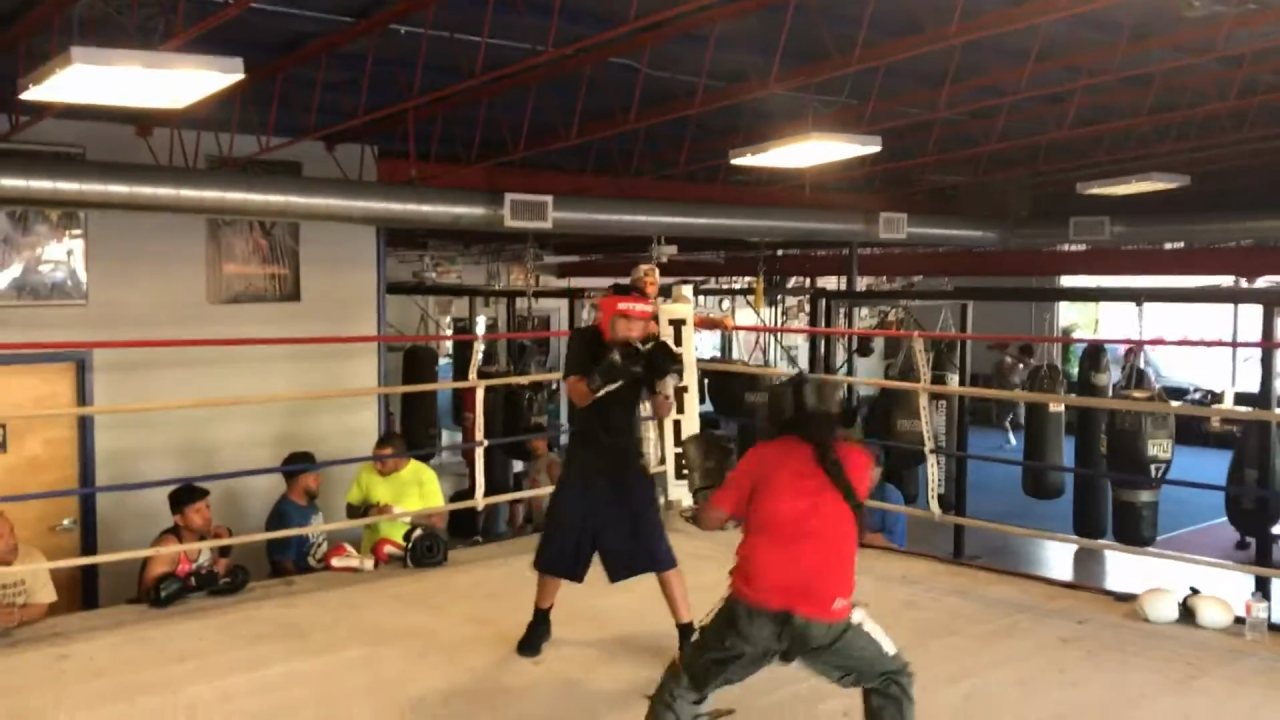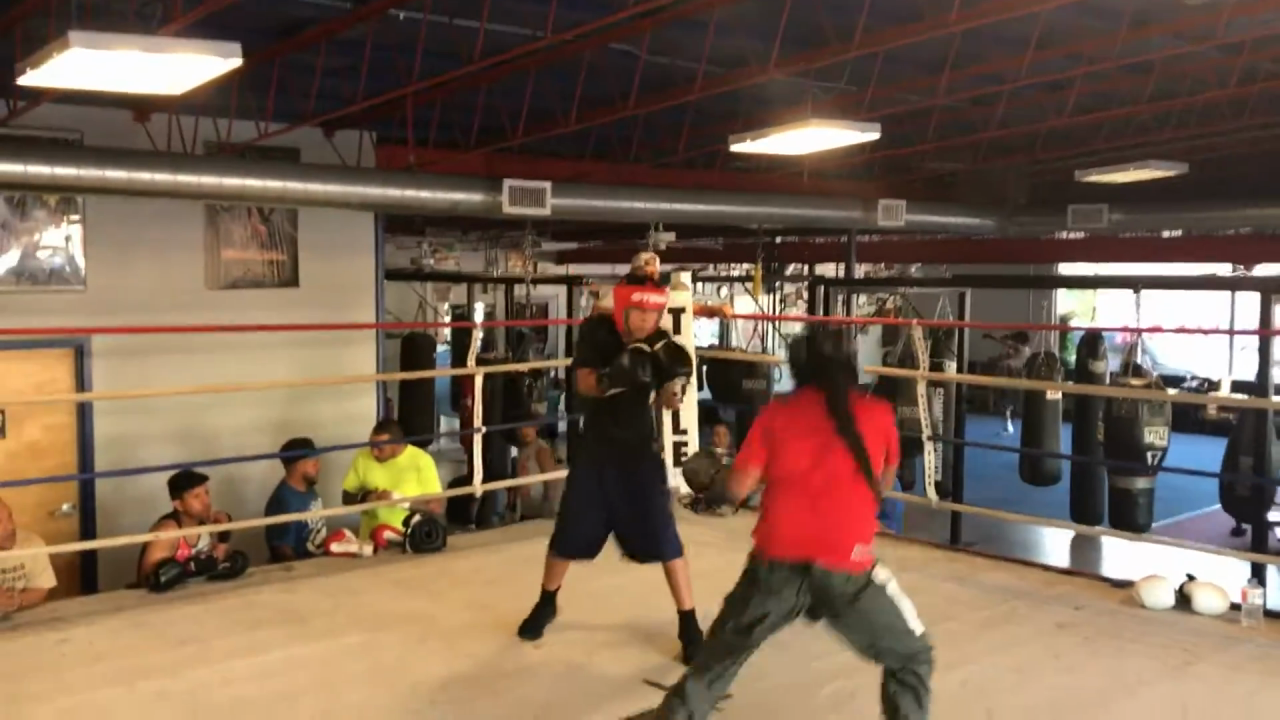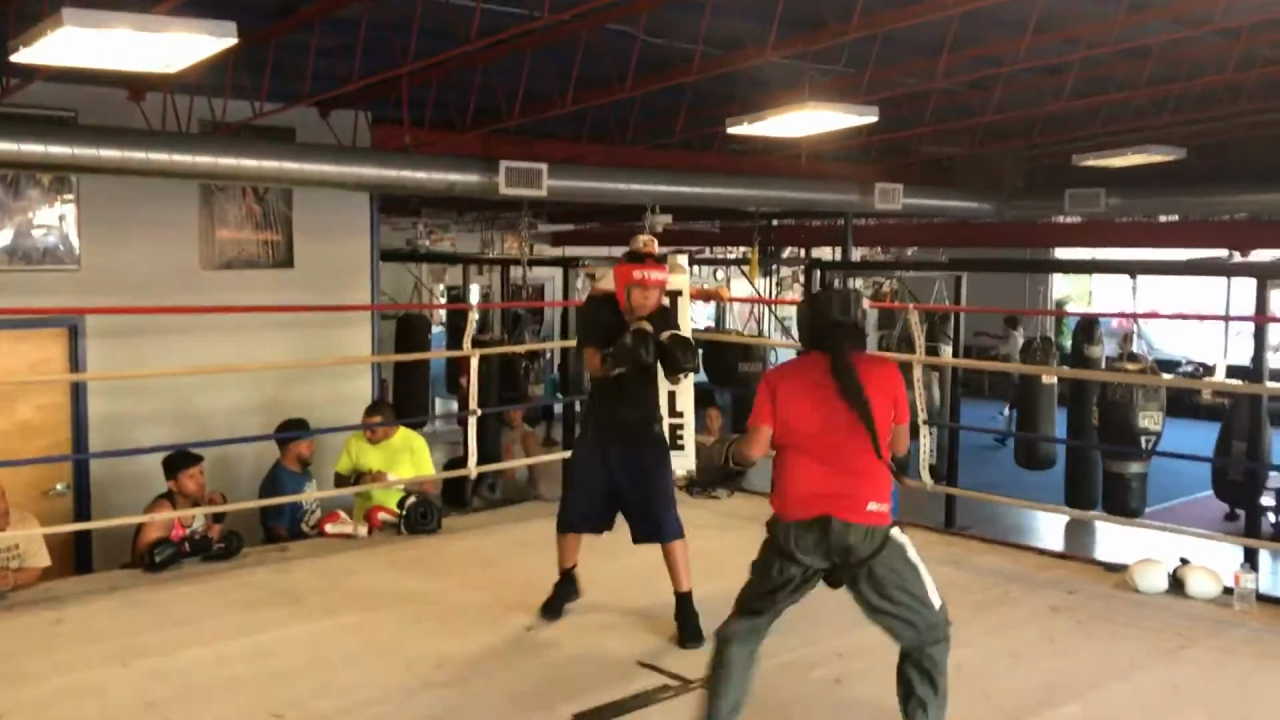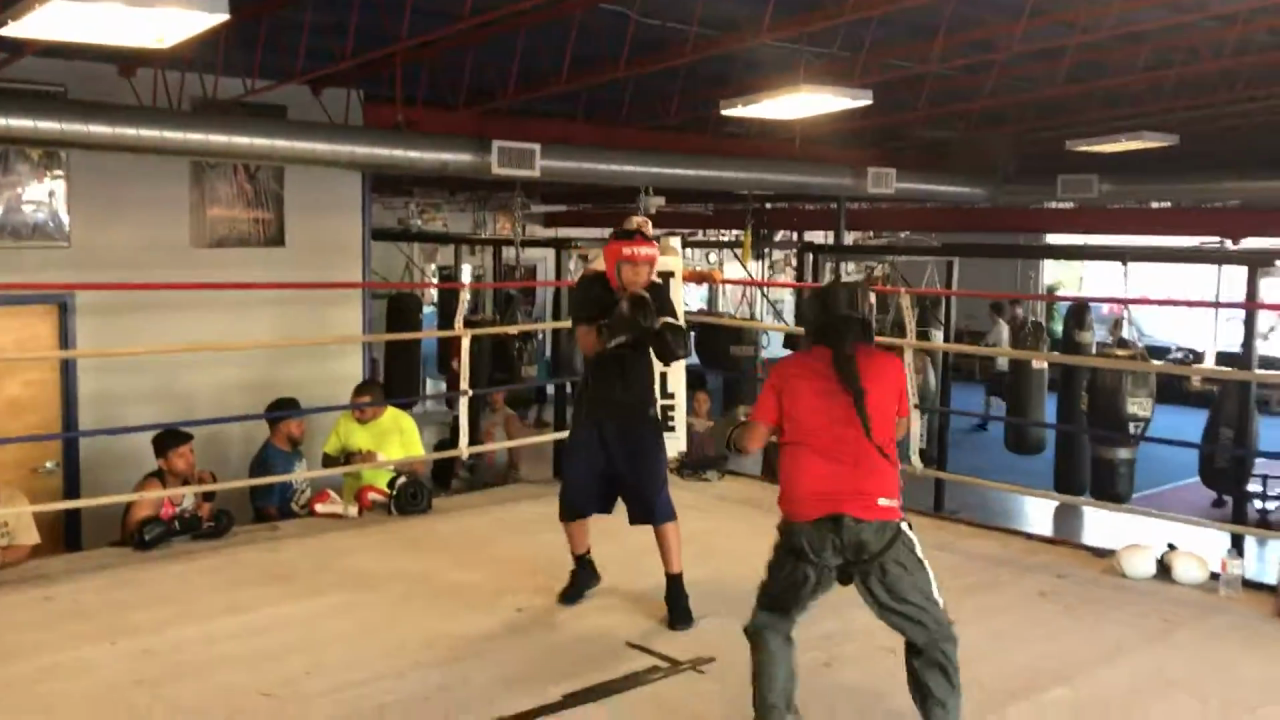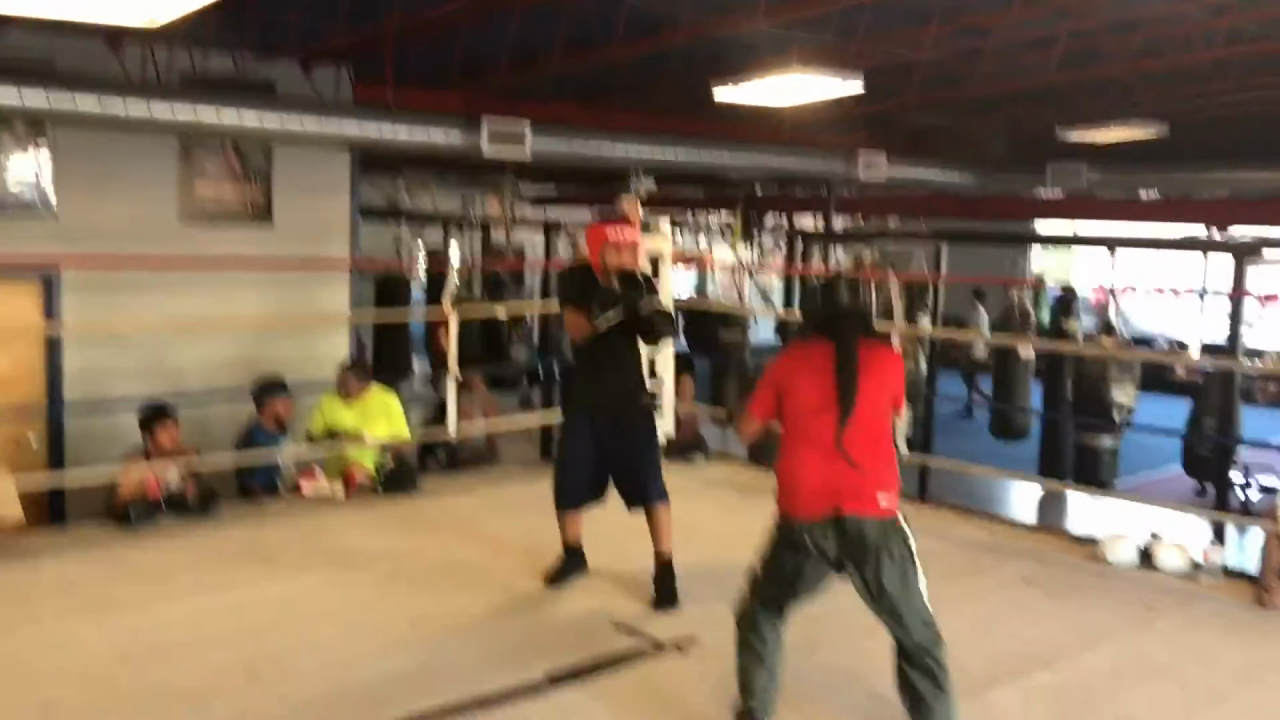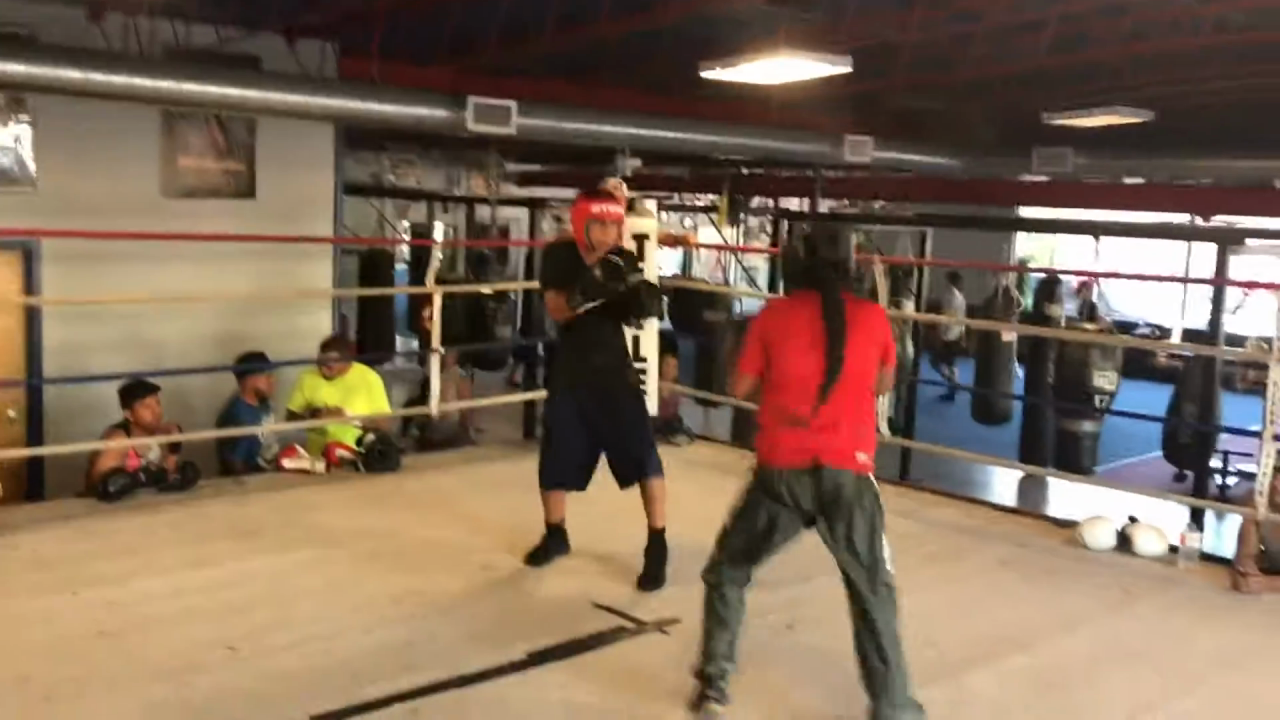
dt=0.1s
person 1, frame 1
left shoulder: (762, 455)
right shoulder: (855, 463)
left elbow: (710, 519)
left wrist: (708, 493)
left hip: (755, 609)
right hip: (825, 616)
left knee: (685, 684)
right knee: (892, 678)
person 1, frame 2
left shoulder: (776, 412)
right shoulder: (878, 413)
left elbow: (739, 487)
left hip: (777, 562)
right hip: (847, 568)
left knee: (718, 656)
right knee: (911, 656)
person 1, frame 3
left shoulder: (781, 377)
right shoulder: (886, 372)
left elbow: (753, 451)
right elbow: (899, 447)
left wrist: (730, 449)
left hip: (798, 526)
right hip: (865, 525)
left knee: (744, 626)
right knee: (928, 633)
person 1, frame 4
left shoulder: (785, 371)
right shoulder: (888, 364)
left elbow: (751, 442)
left wrist: (736, 435)
left hip: (806, 523)
right hip: (875, 522)
left knee: (771, 622)
right knee: (932, 636)
person 1, frame 5
left shoulder: (787, 361)
right shoulder: (887, 360)
left elbow: (747, 431)
left hip: (806, 518)
right hip: (873, 516)
left knee: (759, 614)
right knee: (917, 636)
person 1, frame 6
left shoulder: (774, 314)
right shoulder: (872, 317)
left elbow: (741, 387)
left hip: (783, 471)
right hip: (847, 472)
left knee: (727, 570)
right knee: (872, 589)
person 2, frame 1
left shoulder: (641, 351)
right shoulder: (584, 341)
left elbow: (662, 411)
right elbow: (577, 396)
left wrist: (664, 377)
right wrist: (607, 373)
left hip: (627, 465)
right hip: (583, 464)
left knee: (656, 550)
right knee: (556, 550)
left ankle: (688, 636)
right ankle: (540, 622)
person 2, frame 2
left shoulder: (659, 341)
right shoulder: (595, 330)
left elbow: (673, 400)
right elbow: (584, 386)
left wrist: (675, 375)
right wrist: (616, 375)
left hip: (640, 451)
right hip: (595, 449)
left knee: (664, 540)
right knee: (569, 535)
left ankle: (689, 624)
right ankle: (545, 603)
person 2, frame 3
left shoulder: (663, 319)
right shoulder: (597, 309)
left elbow: (674, 377)
right elbow: (592, 365)
left wrist: (680, 358)
right wrist: (621, 354)
left hip: (643, 430)
right hip: (599, 426)
left knee: (665, 522)
right knee: (573, 511)
left ankle: (685, 608)
right ankle: (566, 582)
person 2, frame 4
left shoulder: (656, 297)
right shoulder: (589, 289)
left elbow: (667, 353)
right elbow: (587, 344)
left wrist: (673, 344)
right wrist: (617, 325)
left hip: (638, 410)
right hip: (594, 408)
left knee: (656, 502)
right knee: (575, 496)
left ankle: (676, 590)
right ankle: (584, 567)
person 2, frame 5
left shoulder: (640, 283)
right shoulder: (574, 279)
left elbow: (651, 335)
right elbow: (575, 330)
left wrist: (658, 327)
right wrist: (609, 305)
left hip: (629, 397)
right hip: (585, 398)
left knee: (650, 484)
right knee: (569, 485)
left ankle: (664, 572)
right ankle: (573, 554)
person 2, frame 6
left shoulder: (623, 259)
right shoulder: (558, 255)
left elbow: (630, 318)
right elbow: (556, 308)
left wrist: (640, 301)
right wrist: (591, 290)
left hip: (615, 372)
right hip: (570, 375)
left knee: (643, 458)
right knee: (555, 463)
left ankle: (656, 549)
right ankle: (555, 535)
